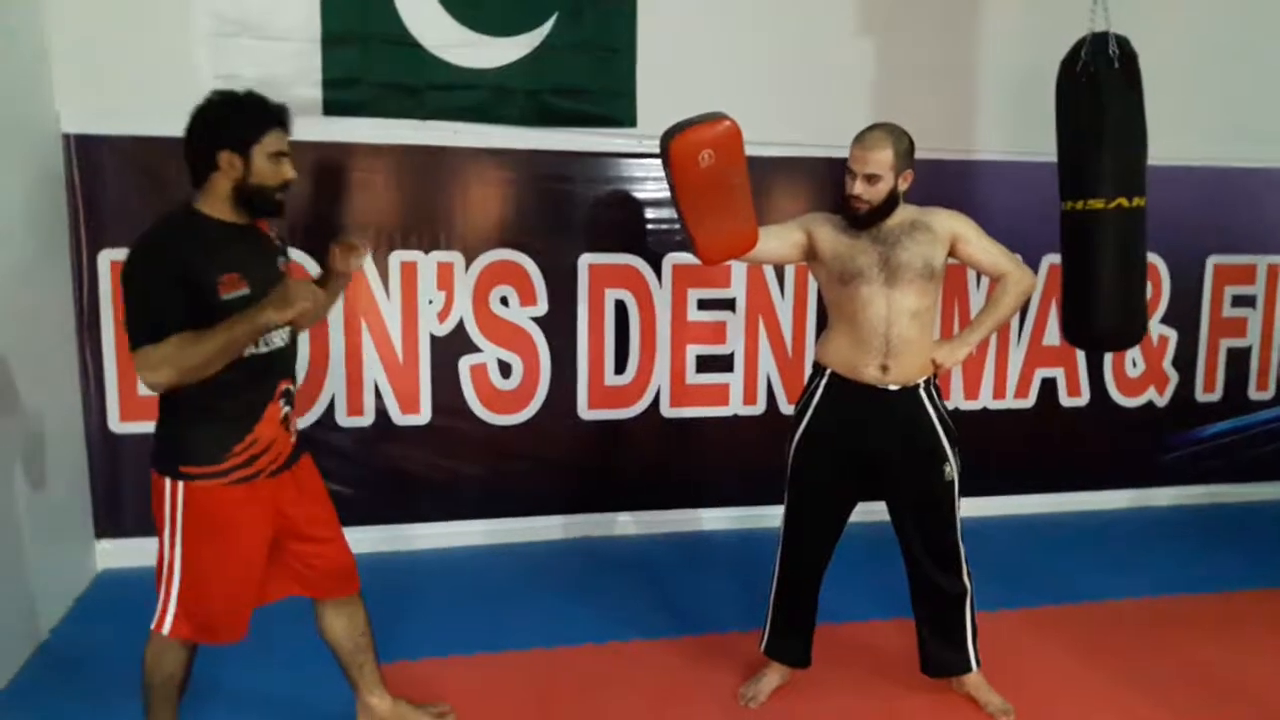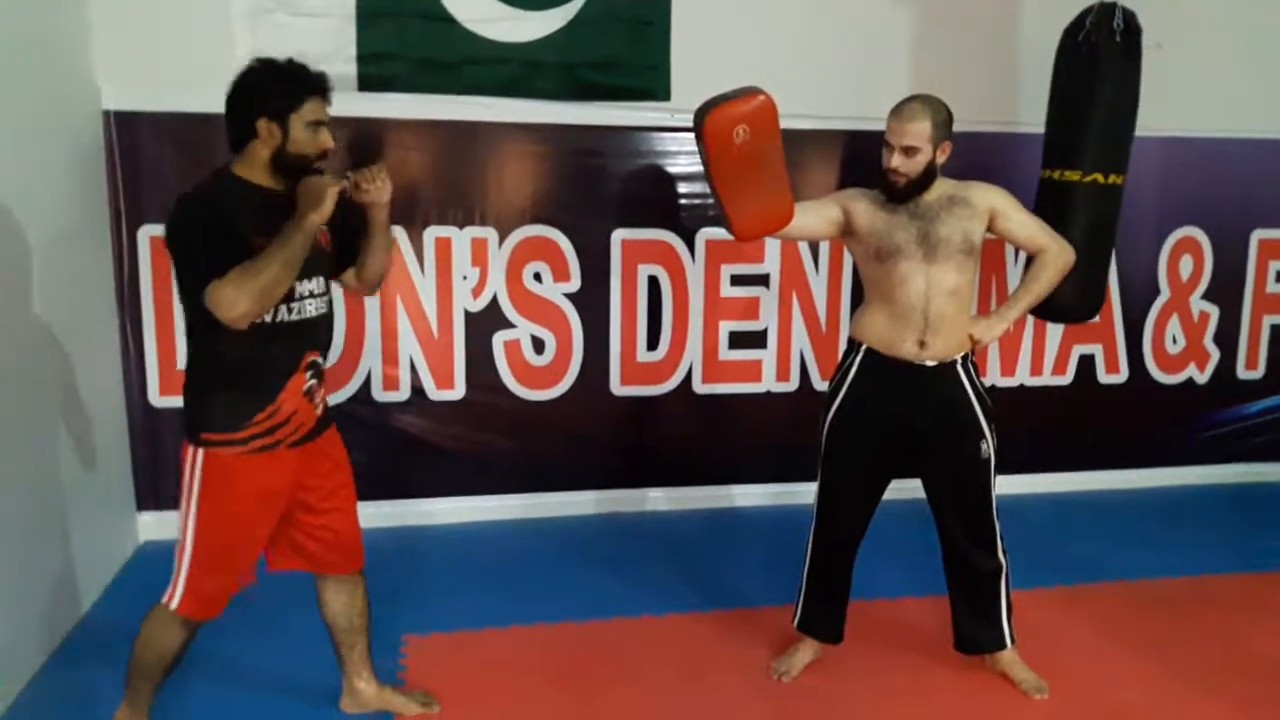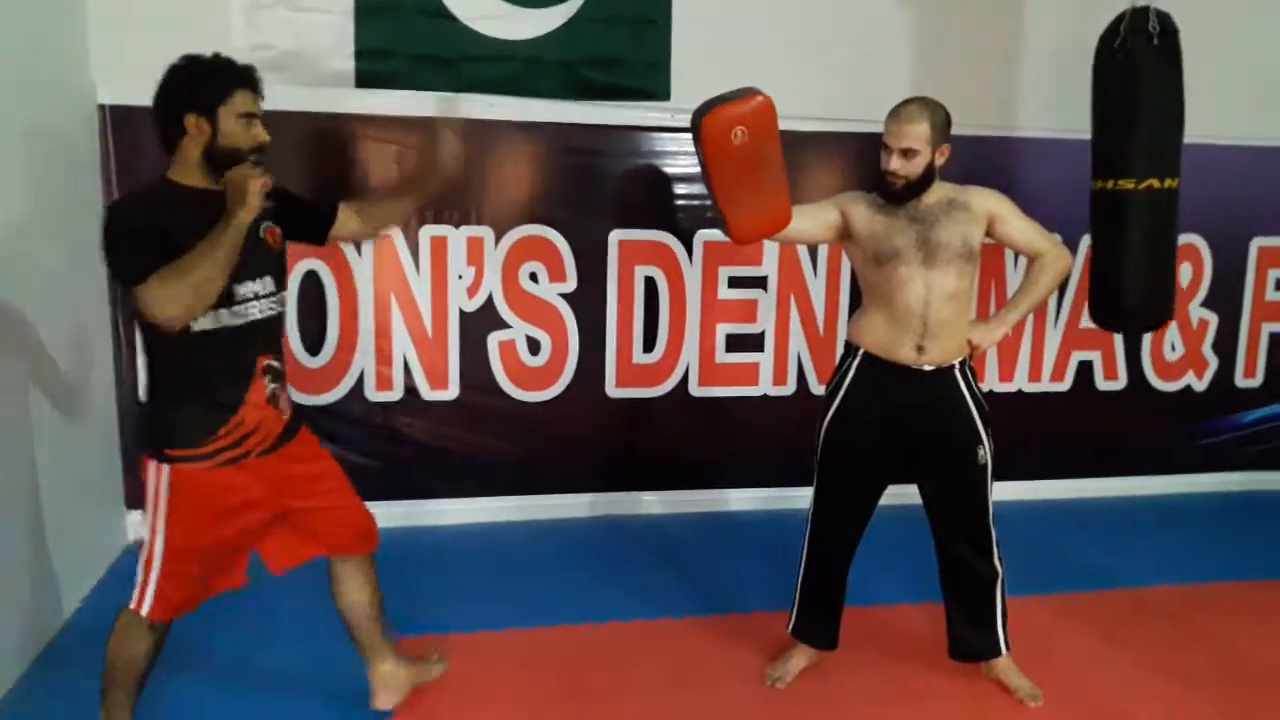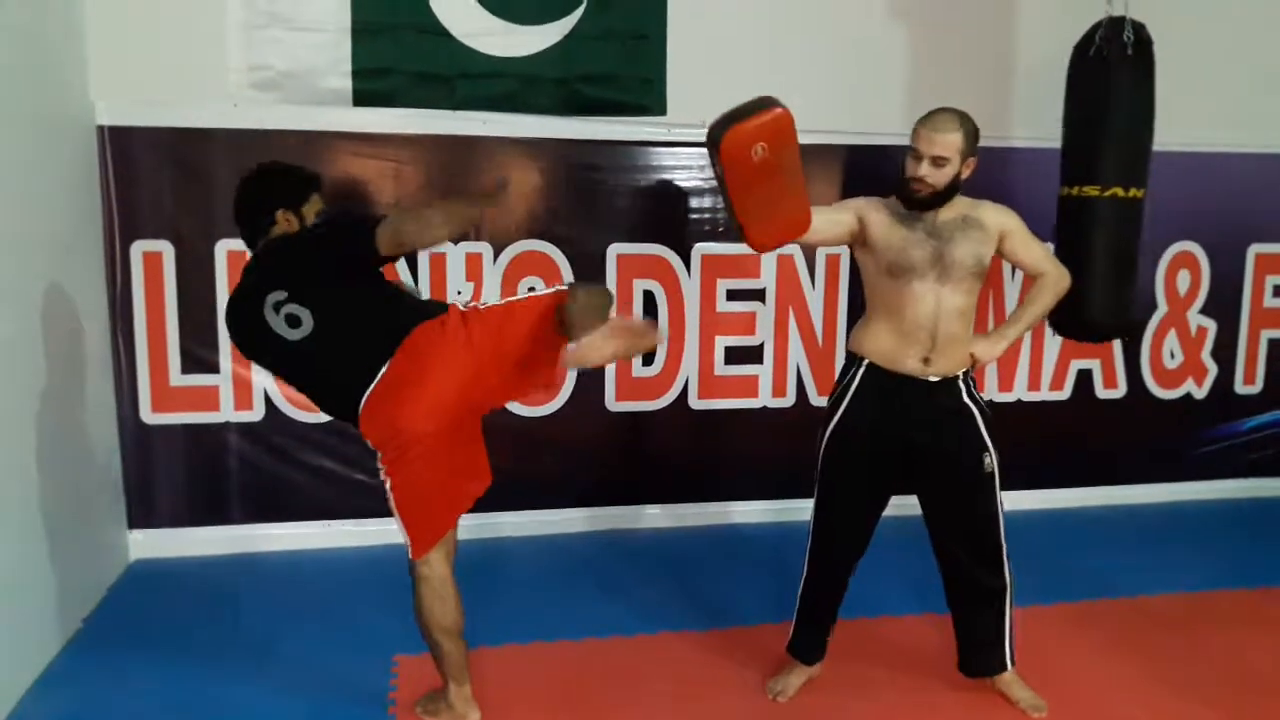
dt=1s
person 1, frame 1
left shoulder: (258, 235)
right shoulder: (165, 250)
right elbow: (158, 369)
left wrist: (332, 281)
right wrist: (262, 313)
left hip: (281, 459)
right hip: (208, 474)
left knee: (335, 580)
right knee: (185, 616)
person 1, frame 2
left shoulder: (313, 201)
right shoulder: (204, 211)
left elbow: (367, 278)
right elbow: (237, 305)
left wrist: (377, 212)
right wrist: (305, 221)
left hip: (310, 427)
right hip: (231, 440)
left knee: (341, 558)
right knee: (196, 591)
person 1, frame 3
left shoulder: (264, 199)
right shoulder: (138, 217)
left elbow: (361, 221)
right elbow: (172, 307)
left wrist: (433, 177)
right wrist: (234, 219)
left hip: (280, 437)
right hip: (196, 455)
left knee: (352, 538)
right knee: (158, 602)
person 1, frame 4
left shoulder: (243, 315)
right shoulder: (313, 245)
right elbow: (406, 232)
right wrist: (479, 208)
left hip: (391, 413)
right hip: (444, 346)
left knee: (431, 557)
right knee: (581, 298)
right ankle: (592, 334)
person 2, frame 1
left shoulder: (942, 227)
right shoulder: (819, 231)
left elbow: (1018, 277)
left wrist: (964, 342)
left hip: (912, 408)
right hip: (836, 404)
left knee: (937, 547)
right knee: (804, 542)
left ankle: (960, 667)
right ankle: (783, 658)
person 2, frame 2
left shoulder: (979, 201)
right shoulder: (856, 207)
left elbow: (1058, 253)
left wrist: (1003, 318)
left hip: (950, 385)
right hip: (871, 380)
left knee: (972, 523)
right knee: (838, 518)
left ankle: (994, 644)
right ankle: (815, 633)
person 2, frame 3
left shoulder: (979, 205)
right shoulder: (855, 210)
left elbow: (1055, 257)
left wrist: (1001, 323)
left hip: (948, 389)
right hip: (869, 384)
left knee: (968, 529)
right knee: (834, 522)
left ankle: (988, 650)
right ankle: (810, 639)
person 2, frame 4
left shoulder: (993, 221)
right shoulder: (869, 215)
left elbow: (1055, 276)
left wrist: (1001, 339)
left hip: (951, 399)
right hip: (872, 393)
left knee: (978, 543)
right knee: (835, 537)
left ankle: (994, 664)
right ankle: (805, 654)
